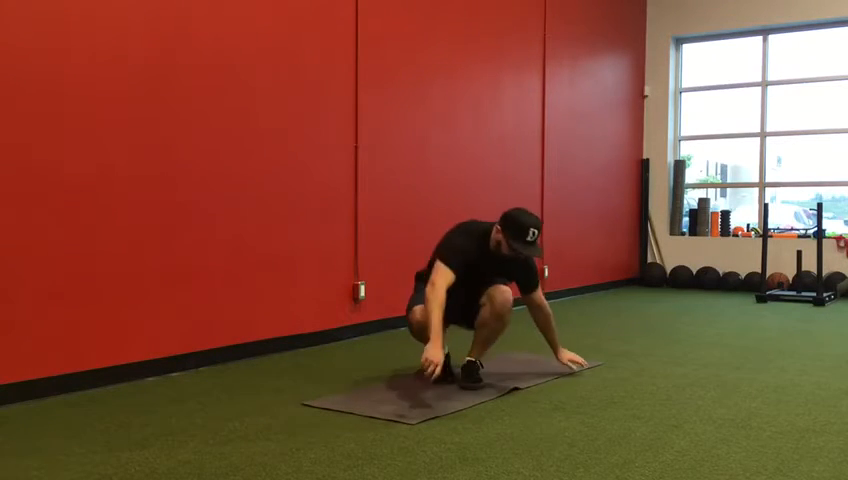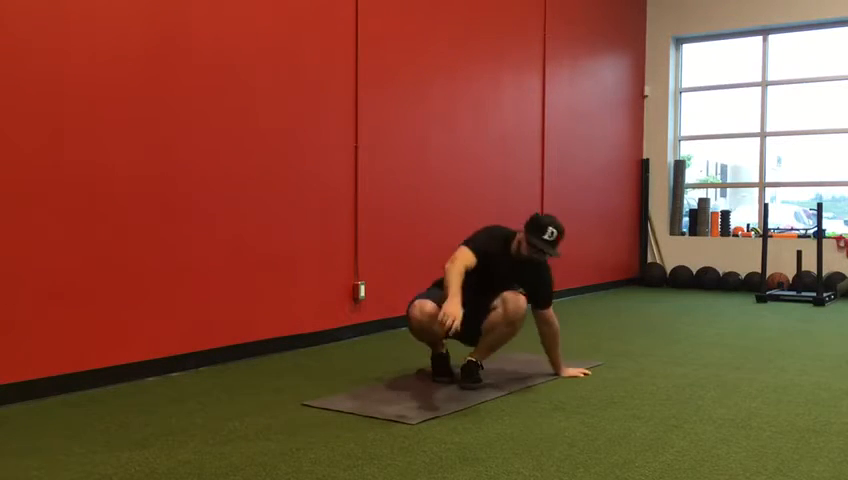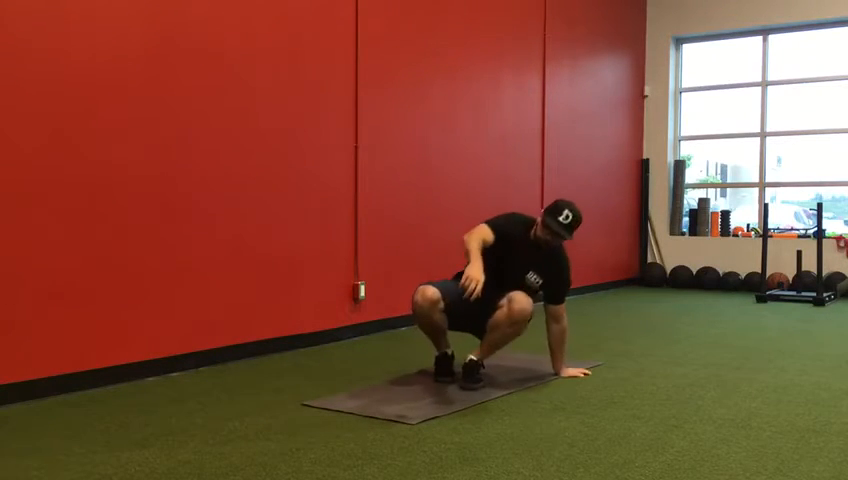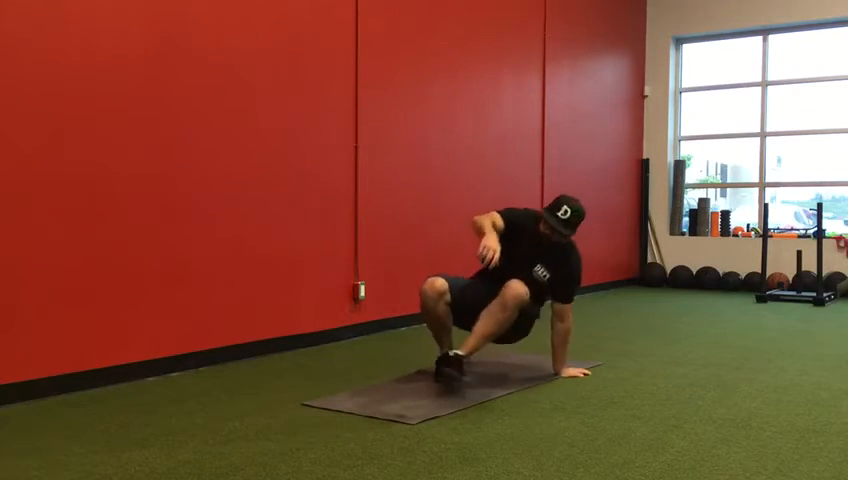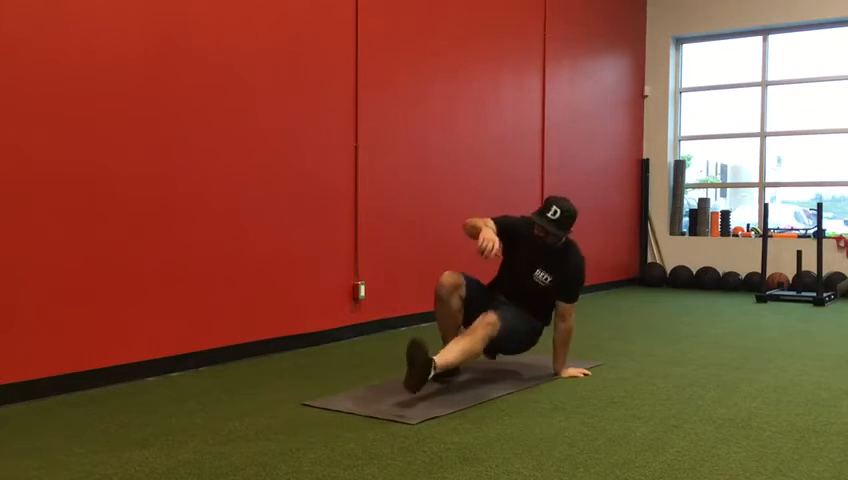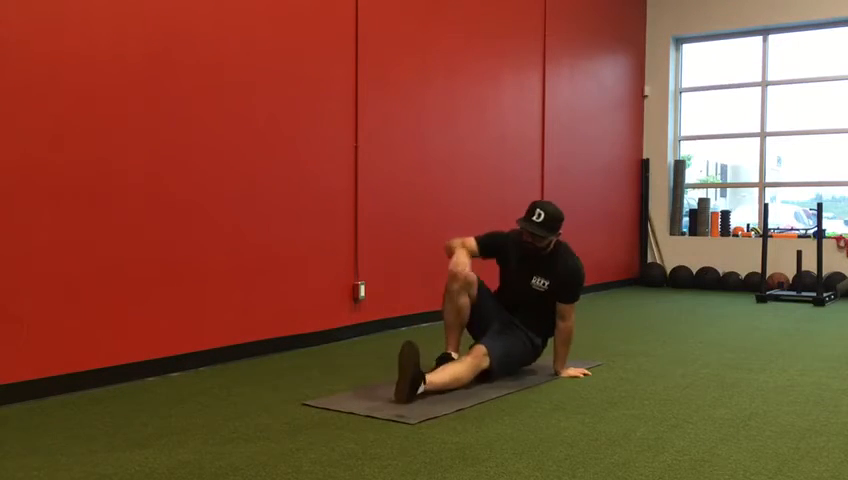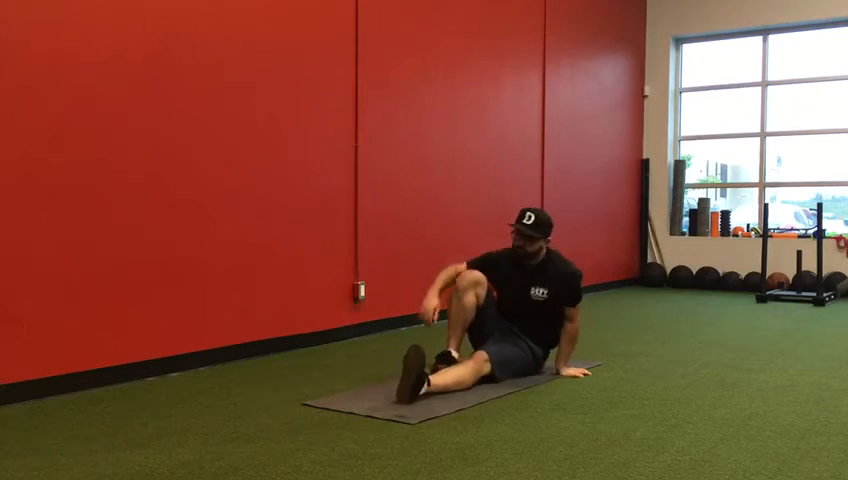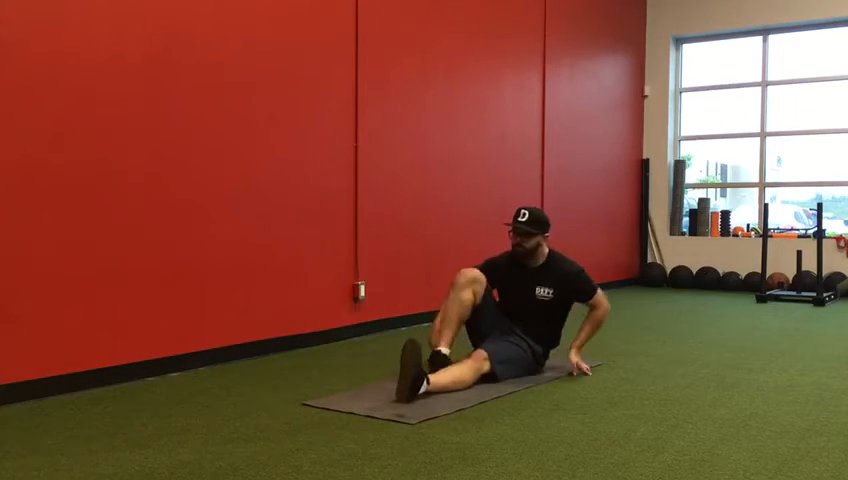
dt=0.2s
person 1, frame 1
left shoulder: (522, 259)
right shoulder: (467, 237)
left elbow: (538, 303)
right elbow: (435, 286)
left wrist: (558, 350)
right wrist: (435, 342)
left hip: (476, 293)
right hip: (443, 295)
left knee: (502, 297)
right knee: (419, 318)
left ankle: (472, 362)
right ankle: (441, 355)
person 1, frame 2
left shoulder: (539, 272)
right shoulder: (494, 239)
left elbow: (545, 320)
right elbow: (455, 264)
left wrist: (559, 368)
right wrist: (453, 302)
left hip: (488, 315)
right hip: (456, 303)
left knee: (516, 304)
right knee: (420, 312)
left ankle: (473, 362)
right ankle: (440, 355)
person 1, frame 3
left shoulder: (558, 263)
right shoulder: (514, 224)
left elbow: (556, 318)
right elbow: (472, 237)
left wrist: (559, 368)
right wrist: (476, 263)
left hip: (504, 314)
right hip: (469, 292)
left knee: (521, 306)
right knee: (424, 297)
left ankle: (475, 361)
right ankle: (444, 354)
person 1, frame 4
left shoulder: (569, 261)
right shoulder: (524, 220)
left elbow: (561, 317)
right elbow: (480, 221)
left wrist: (560, 367)
right wrist: (490, 235)
left hip: (517, 317)
left knee: (515, 290)
right knee: (432, 288)
left ankle: (459, 355)
right ankle: (449, 358)
person 1, frame 5
left shoulder: (571, 263)
right shoulder: (521, 227)
left elbow: (564, 318)
right elbow: (472, 224)
left wrist: (560, 367)
right wrist: (486, 230)
left hip: (525, 321)
right hip: (493, 299)
left knee: (488, 323)
right knee: (449, 281)
left ankle: (430, 367)
right ankle: (449, 359)
person 1, frame 6
left shoulder: (568, 267)
right shoulder: (510, 241)
left elbow: (565, 319)
right elbow: (455, 244)
left wrist: (560, 367)
right wrist: (460, 252)
left hip: (527, 336)
right hip: (497, 313)
left knee: (479, 356)
right knee: (461, 280)
left ankle: (419, 383)
right ankle: (449, 358)
person 1, frame 7
left shoulder: (563, 273)
right shoulder: (500, 260)
left elbow: (572, 319)
right elbow: (453, 271)
left wrist: (562, 362)
right wrist: (432, 293)
left hip: (528, 346)
right hip: (497, 326)
left knee: (480, 361)
right knee: (471, 279)
left ankle: (423, 384)
right ankle: (450, 356)
person 1, frame 8
left shoulder: (566, 273)
right shoulder: (501, 264)
left elbow: (601, 307)
left wrist: (575, 350)
right wrist: (439, 322)
left hip: (528, 346)
left knee: (480, 360)
right knee: (469, 277)
left ankle: (422, 383)
right ankle: (442, 355)
